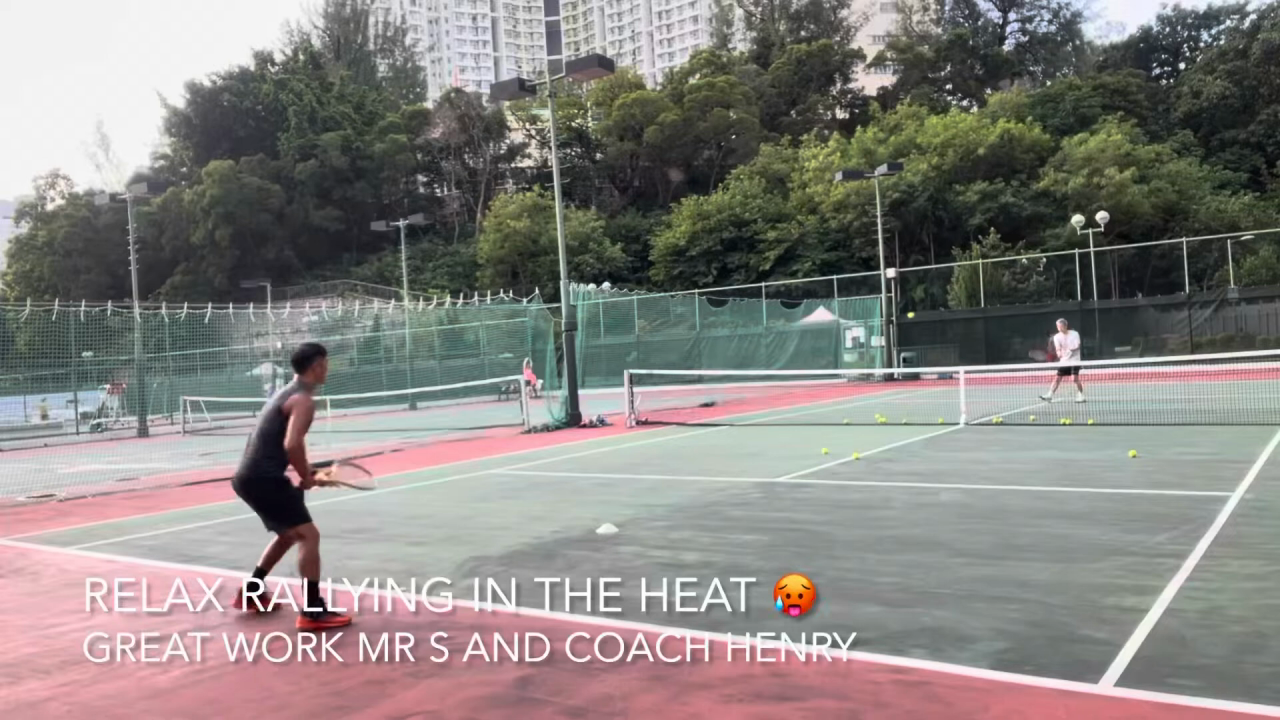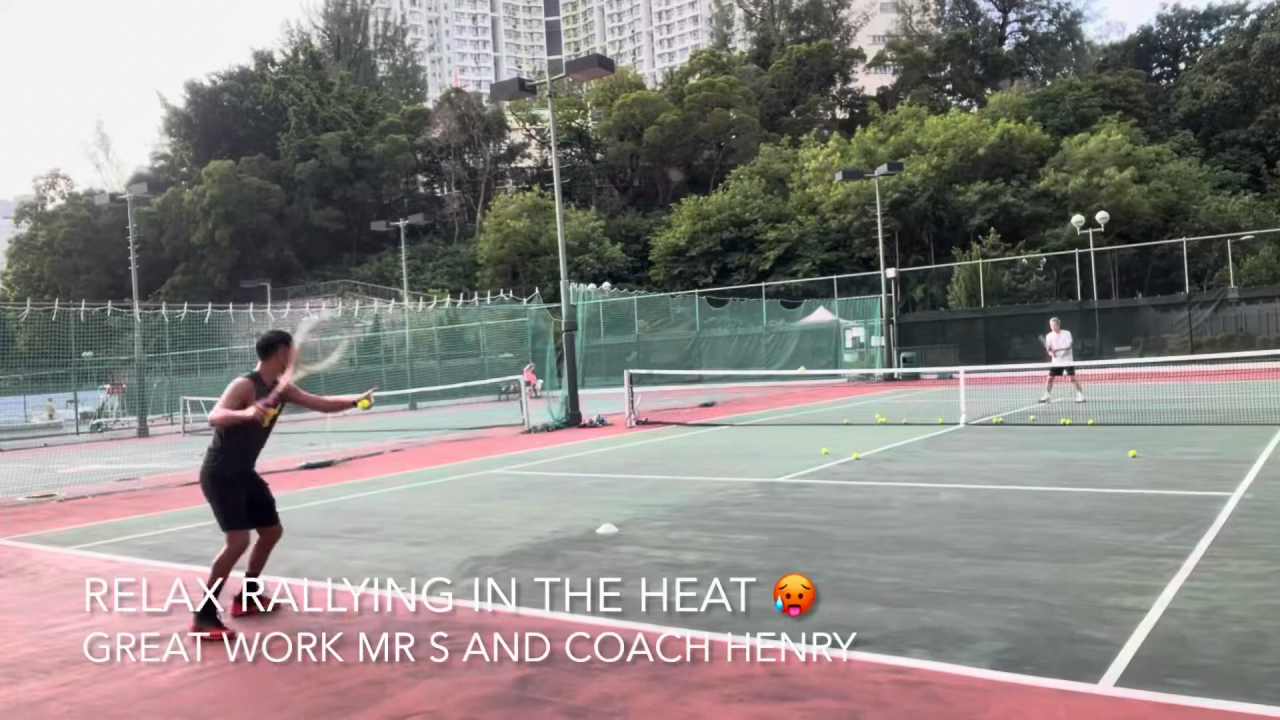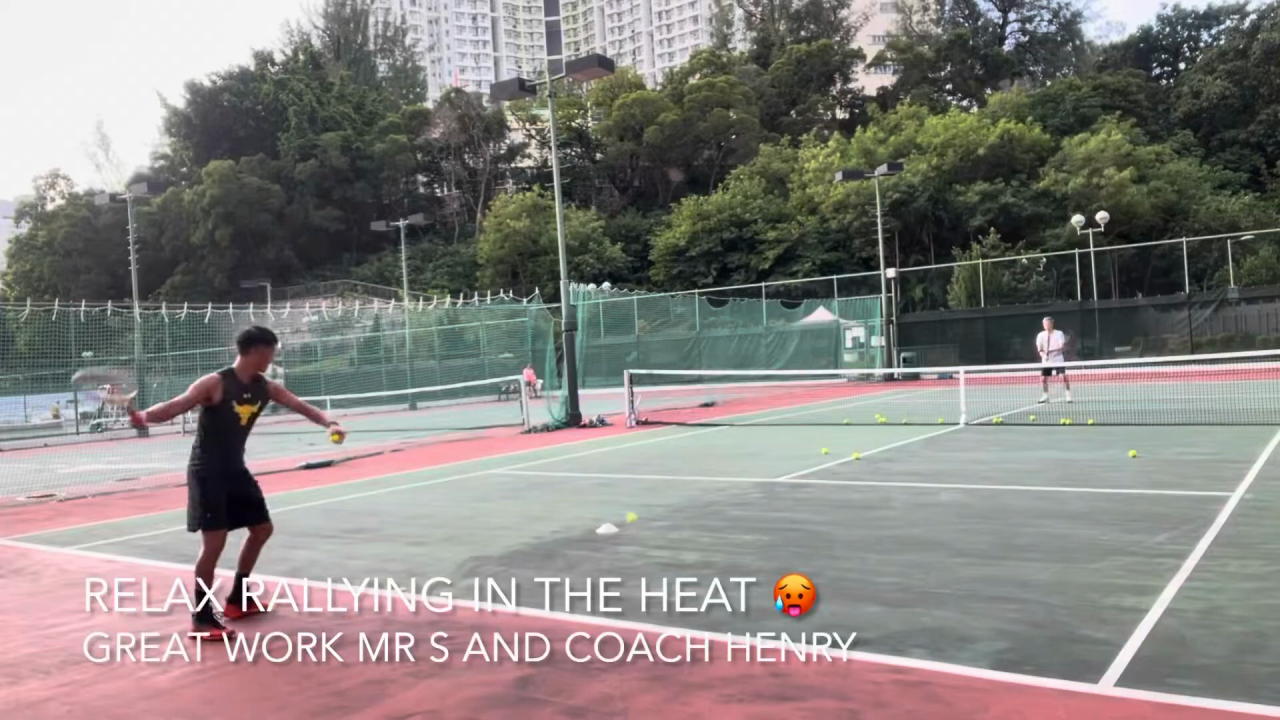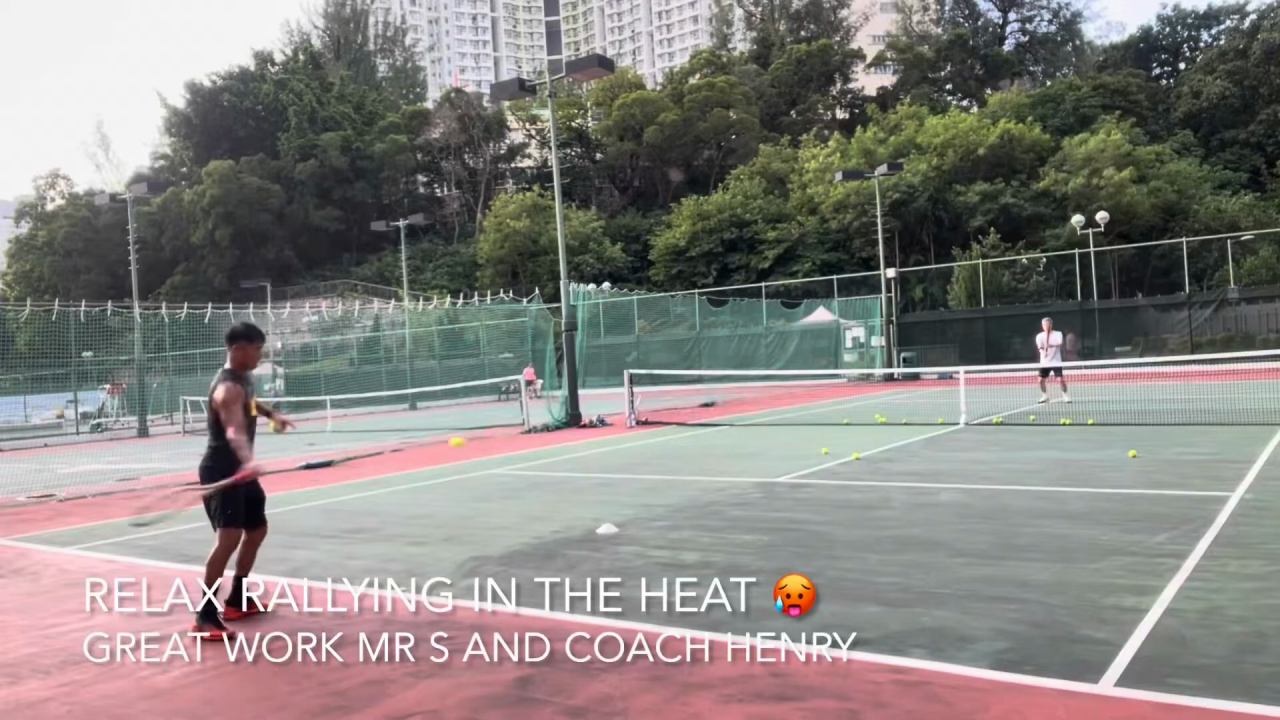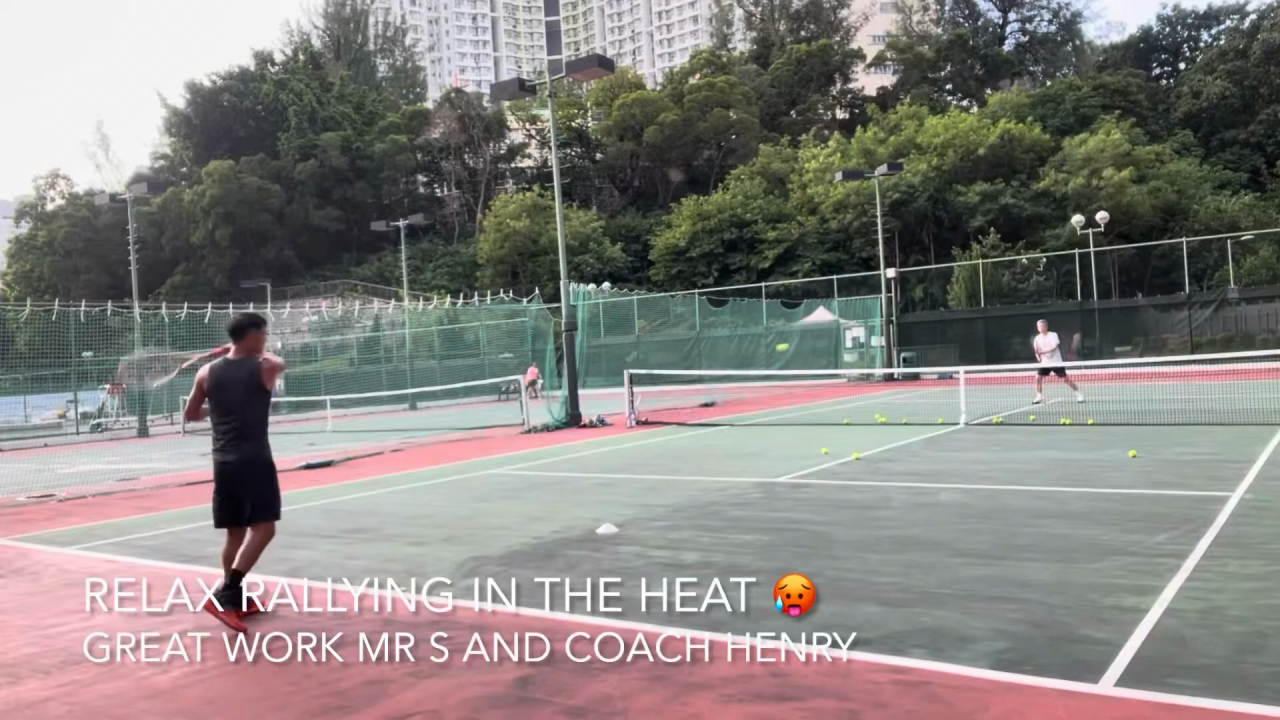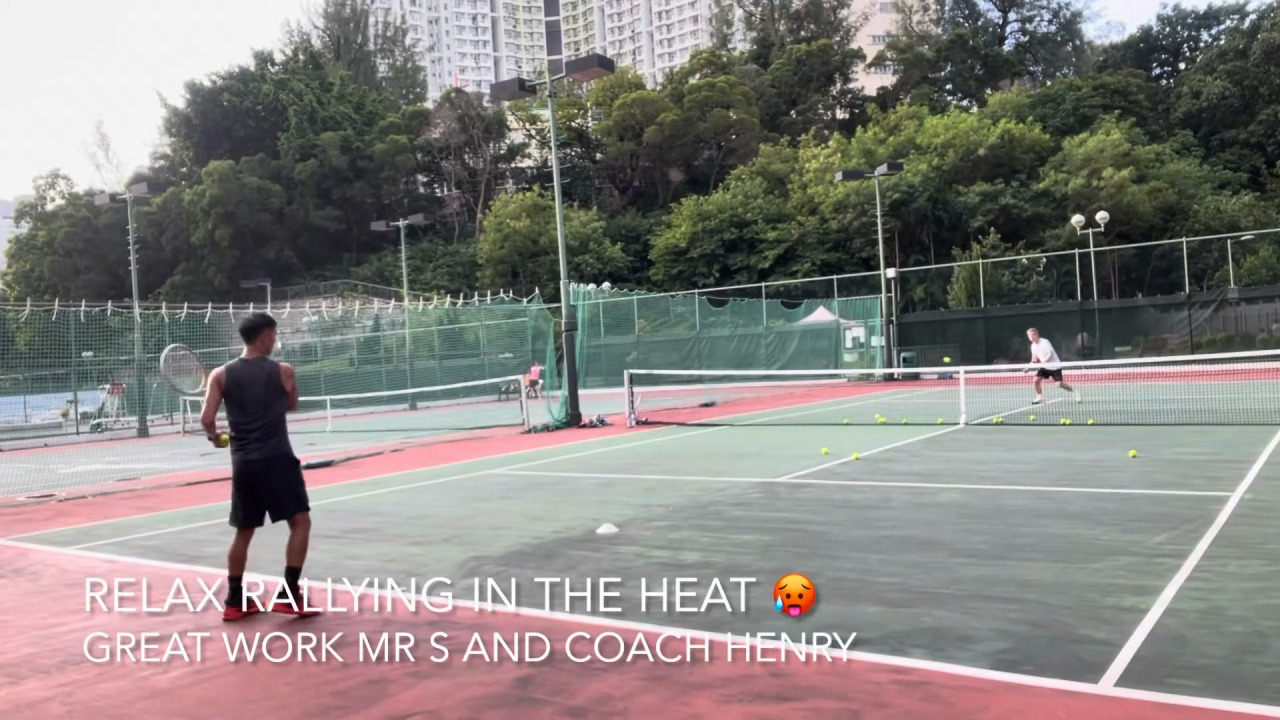
dt=0.3s
person 1, frame 1
left shoulder: (287, 394)
right shoulder: (303, 400)
right elbow: (292, 445)
left wrist: (303, 471)
right wrist: (306, 475)
left hip: (248, 477)
right hip: (263, 477)
left knee: (289, 532)
right knee: (308, 535)
left ankle: (250, 592)
right ankle: (312, 612)
person 1, frame 2
left shoulder: (281, 389)
right shoulder: (244, 386)
left elbow: (321, 403)
right elbow: (215, 418)
left wrist: (354, 400)
right wrist: (247, 414)
left hip: (244, 473)
right hip: (220, 473)
left knee: (271, 532)
right knee: (237, 541)
left ankle: (246, 598)
right ankle: (204, 615)
person 1, frame 3
left shoulder: (266, 386)
right shoulder: (214, 384)
left elbow: (300, 406)
right elbow: (172, 407)
left wrist: (329, 423)
right wrist: (145, 416)
left hip: (235, 470)
right hip: (207, 472)
left knee: (262, 529)
right knee: (215, 542)
left ankle: (237, 600)
right ankle: (203, 617)
person 1, frame 4
left shoulder: (241, 378)
right shoulder: (229, 388)
left elbow: (251, 404)
right elbow: (234, 431)
left wrist: (273, 415)
right wrist: (247, 461)
left hip: (237, 470)
right hip: (222, 470)
left knee: (257, 531)
right knee: (229, 536)
left ankle: (237, 601)
right ankle: (207, 616)
person 1, frame 5
left shoulder: (208, 373)
right shoulder: (266, 368)
left elbow: (190, 414)
right wrist: (244, 352)
left hip: (223, 462)
right hip: (254, 461)
left knee: (237, 531)
right knee: (263, 529)
left ankle: (235, 598)
right ankle: (226, 595)
person 1, frame 6
left shoulder: (221, 375)
right shoulder: (284, 372)
left elbow: (207, 420)
left wrist: (214, 436)
left hip: (243, 463)
right hip: (277, 459)
left knee: (243, 531)
right knee: (300, 523)
left ankle: (235, 602)
right ankle: (289, 596)
